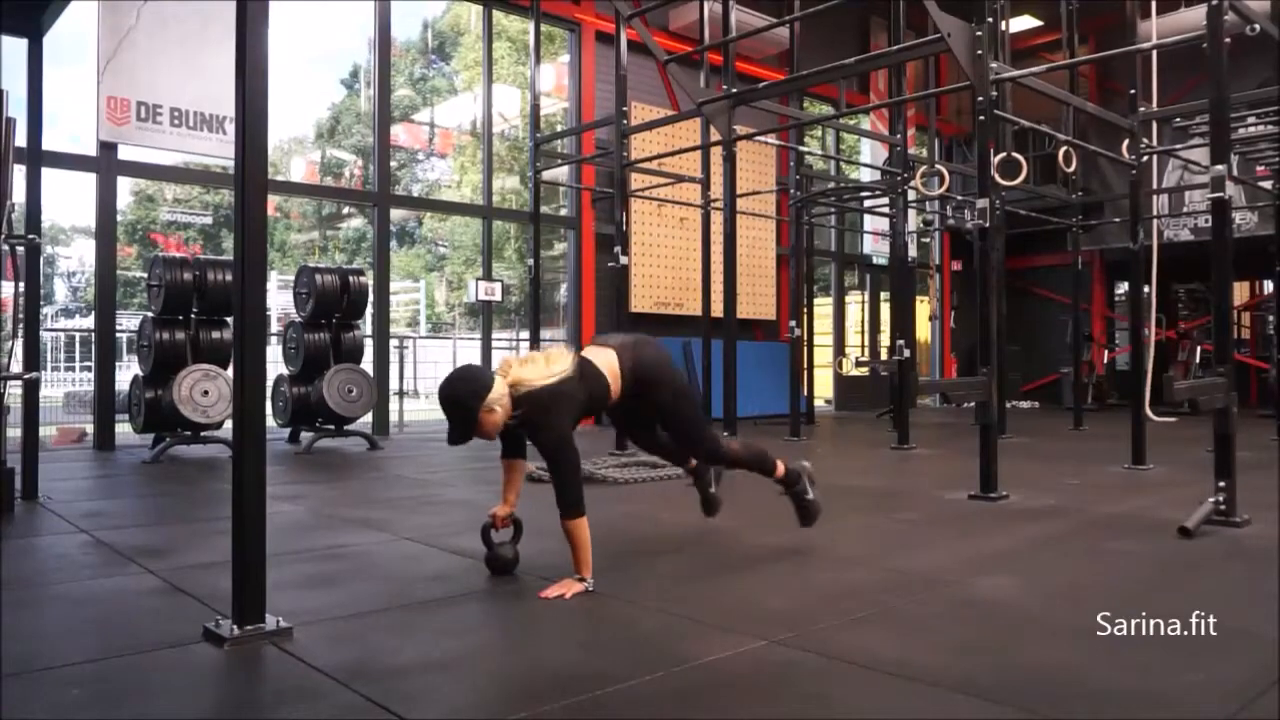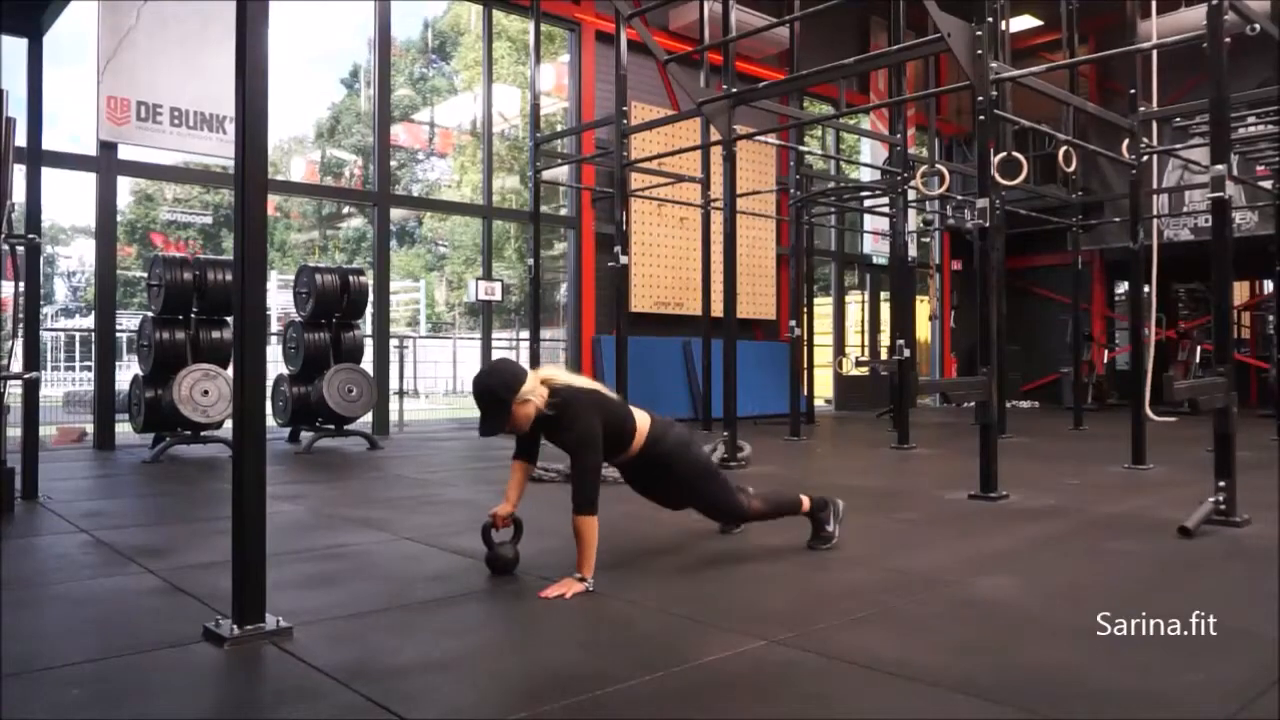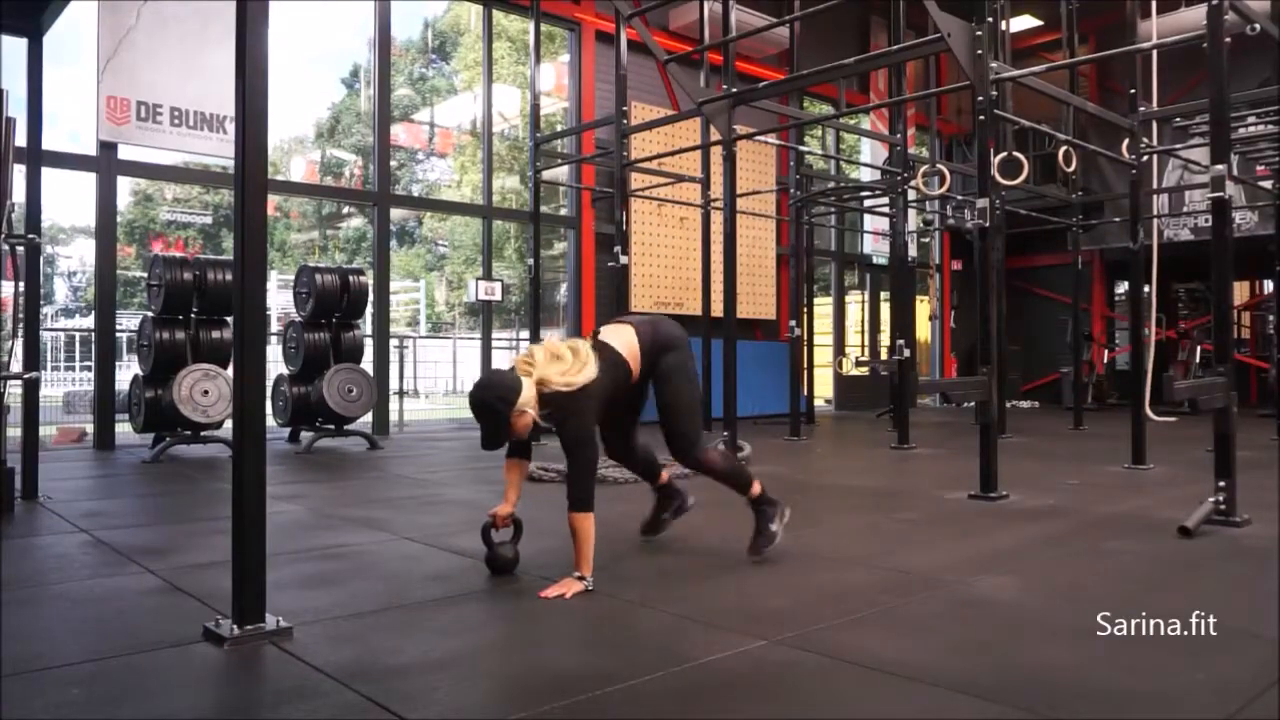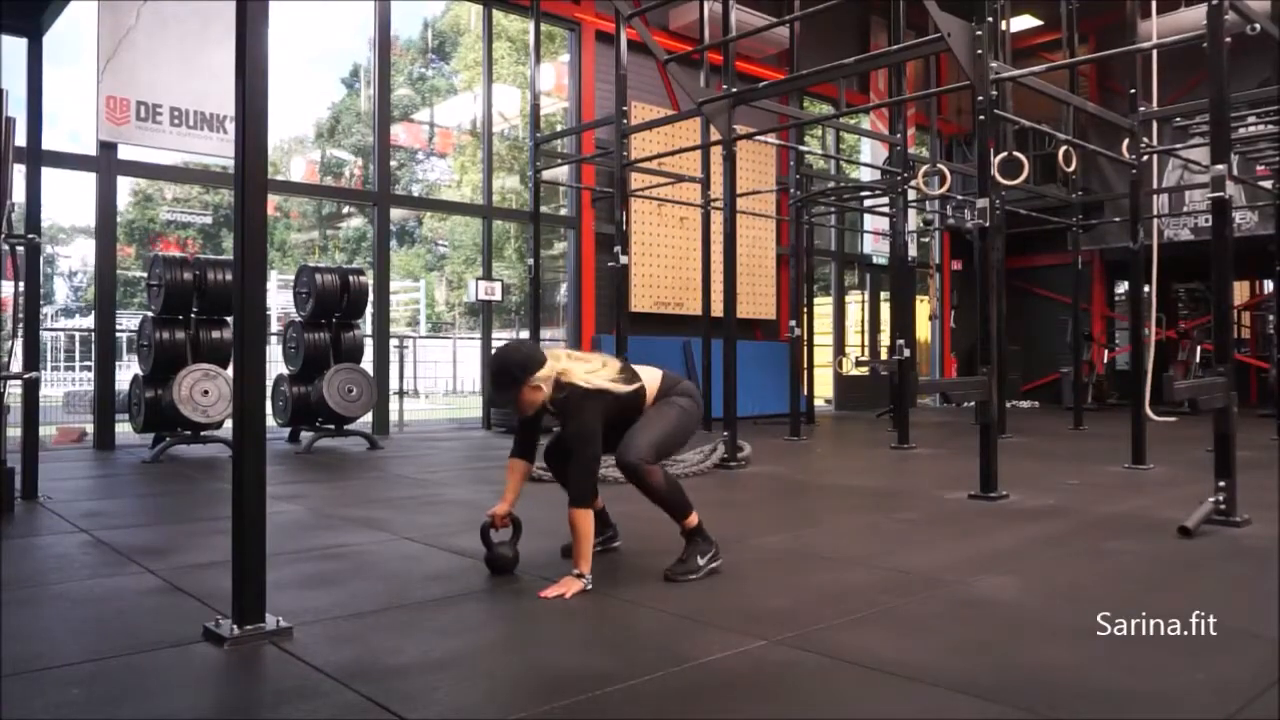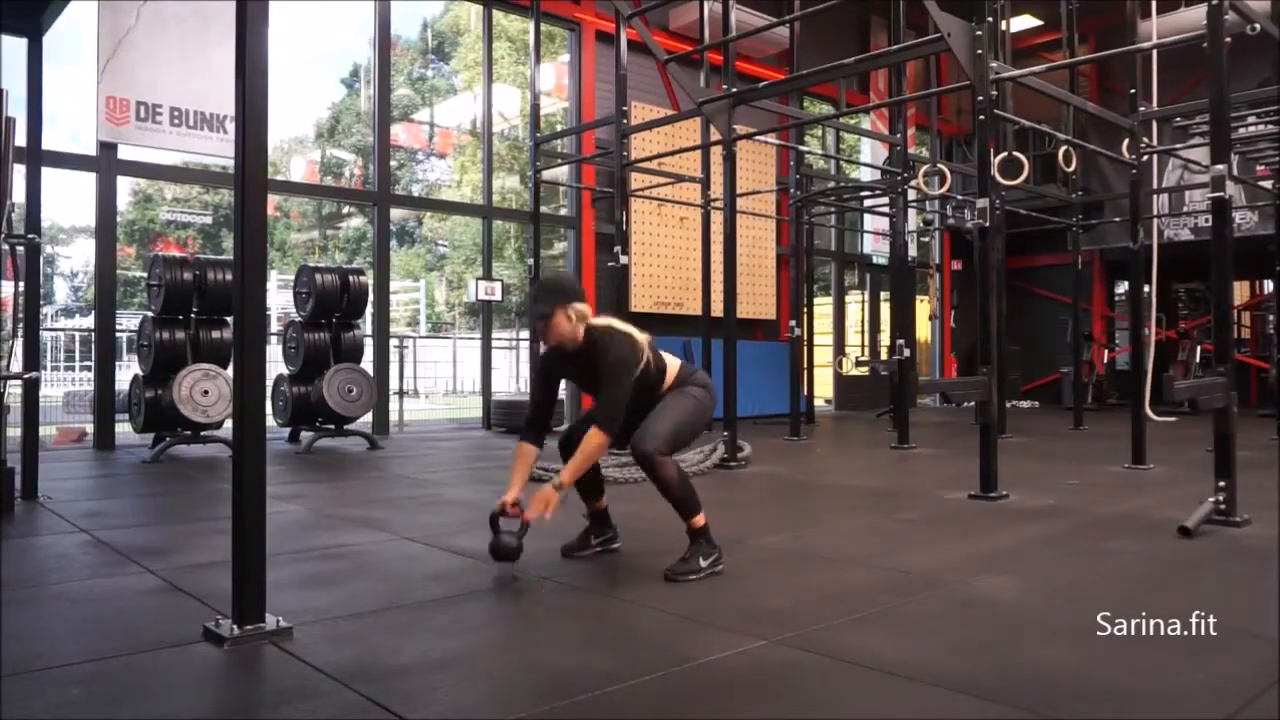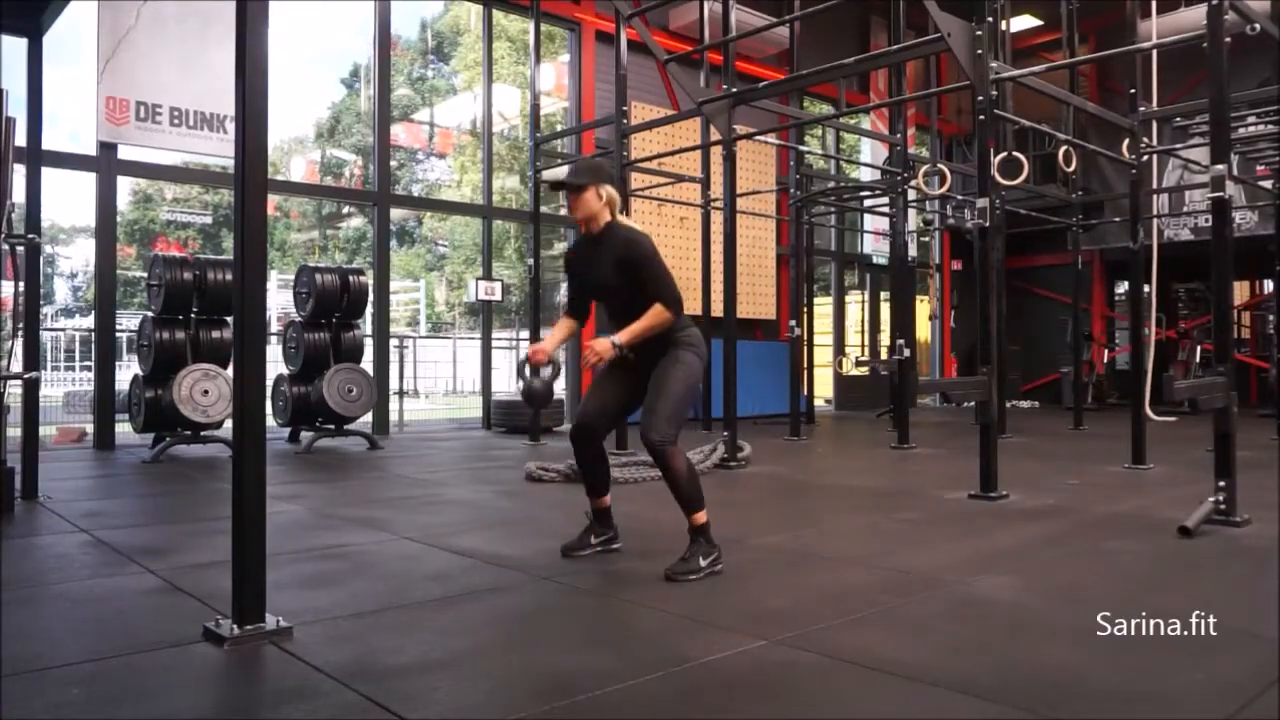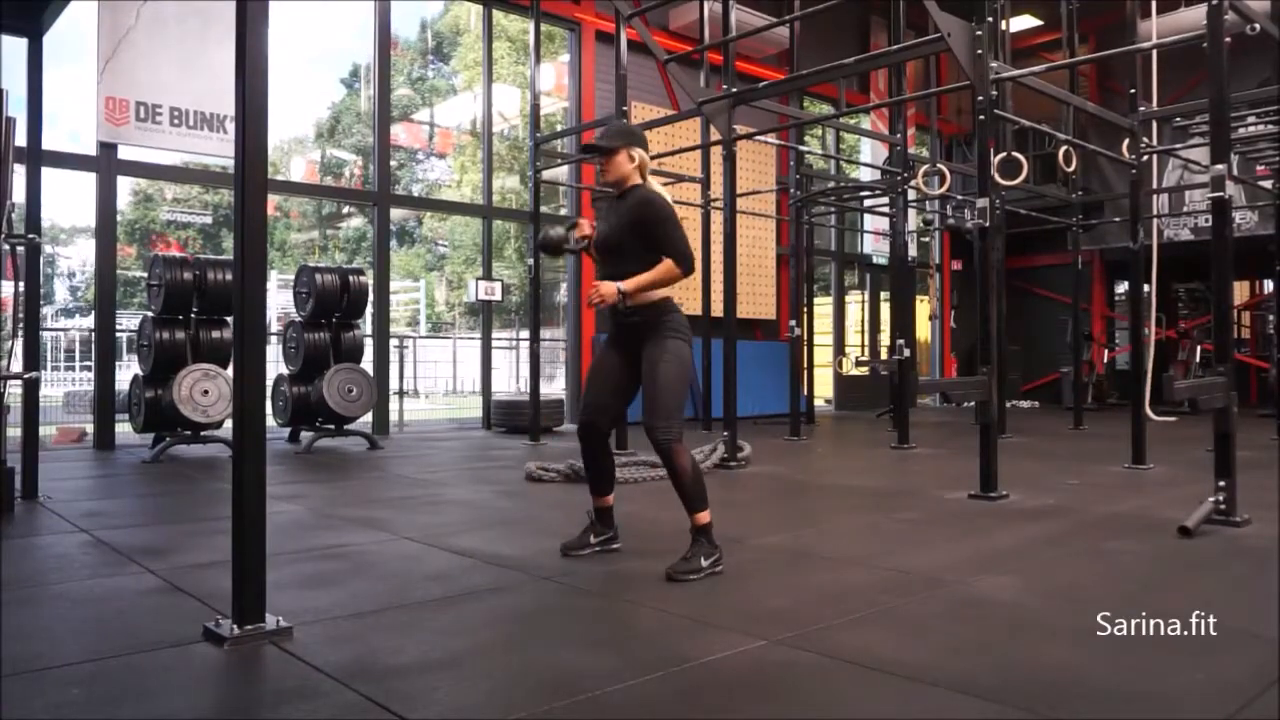
dt=0.2s
person 1, frame 1
left shoulder: (550, 412)
right shoulder: (505, 392)
left elbow: (570, 495)
right elbow: (513, 448)
left wrist: (583, 577)
right wrist: (508, 503)
left hip: (646, 365)
right hip: (619, 360)
left knee: (704, 445)
right knee: (646, 438)
left ankle: (793, 478)
right ankle: (701, 471)
person 1, frame 2
left shoulder: (575, 412)
right shoulder: (536, 397)
left elbow: (586, 497)
right elbow: (525, 453)
left wrist: (584, 577)
right wrist: (509, 504)
left hip: (663, 447)
left knee: (730, 506)
right knee: (679, 498)
left ankle: (821, 509)
right ankle: (734, 503)
person 1, frame 3
left shoulder: (568, 404)
right shoulder: (519, 386)
left elbow: (581, 488)
right elbow: (518, 447)
left wrist: (582, 575)
right wrist: (509, 502)
left hip: (661, 342)
right hip: (627, 339)
left knee: (686, 450)
right knee: (618, 444)
left ankle: (767, 507)
right ankle: (670, 495)
person 1, frame 4
left shoulder: (580, 399)
right shoulder: (535, 386)
left elbow: (580, 484)
right elbow: (523, 450)
right wrist: (506, 503)
left hip: (676, 398)
left knee: (634, 458)
right knee: (559, 455)
left ankle: (702, 544)
right ankle: (604, 528)
person 1, frame 5
left shoulder: (612, 345)
right shoulder: (555, 358)
left elbow: (606, 425)
right elbow: (535, 428)
left wrist: (559, 486)
right wrist: (514, 489)
left hip: (689, 390)
right hip: (646, 401)
left knee: (648, 448)
right knee: (572, 444)
left ankle: (706, 546)
right ankle: (602, 529)
person 1, frame 6
left shoulder: (629, 241)
right shoulder: (578, 253)
left elbow: (671, 304)
right elbow: (576, 314)
left wrist: (616, 342)
right wrist: (548, 344)
left hip: (677, 347)
right hip: (633, 354)
left knee: (657, 437)
right knee: (585, 428)
left ankle: (706, 544)
right ankle: (603, 527)
person 1, frame 7
left shoulder: (648, 202)
right shoulder: (614, 207)
left elbow: (683, 263)
left wrist: (622, 288)
right wrist: (589, 241)
left hip: (662, 329)
right hip: (621, 332)
left knee: (662, 432)
right knee: (591, 424)
left ankle: (707, 543)
right ankle: (604, 525)
